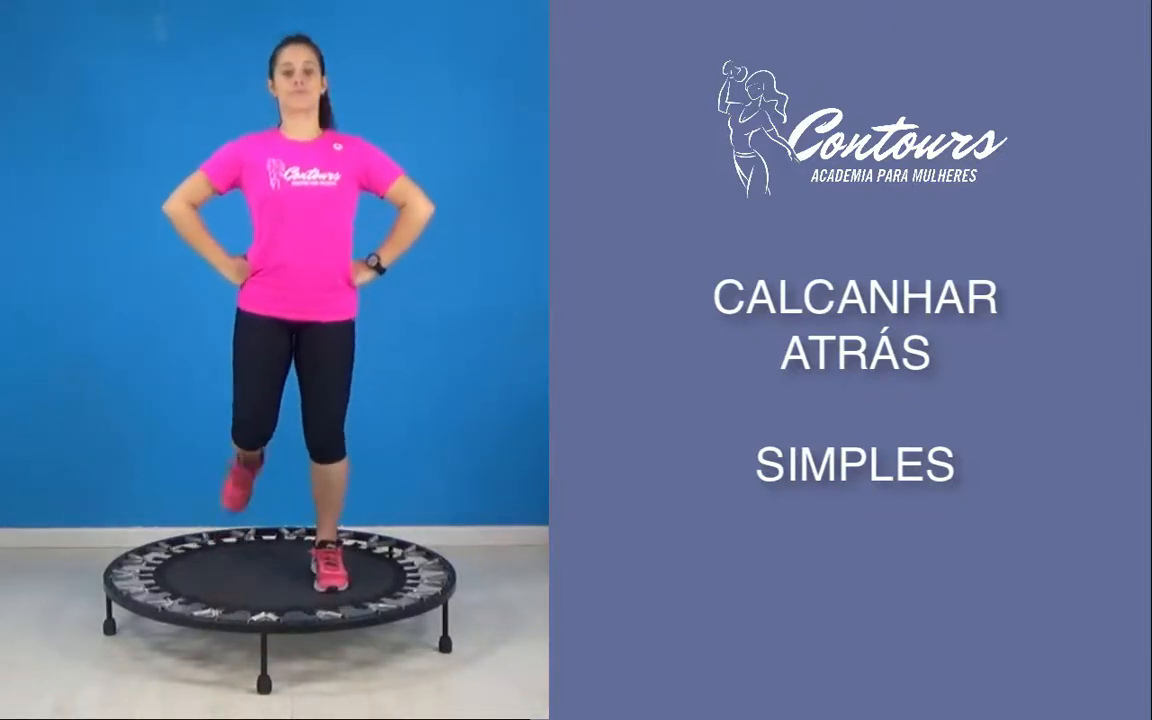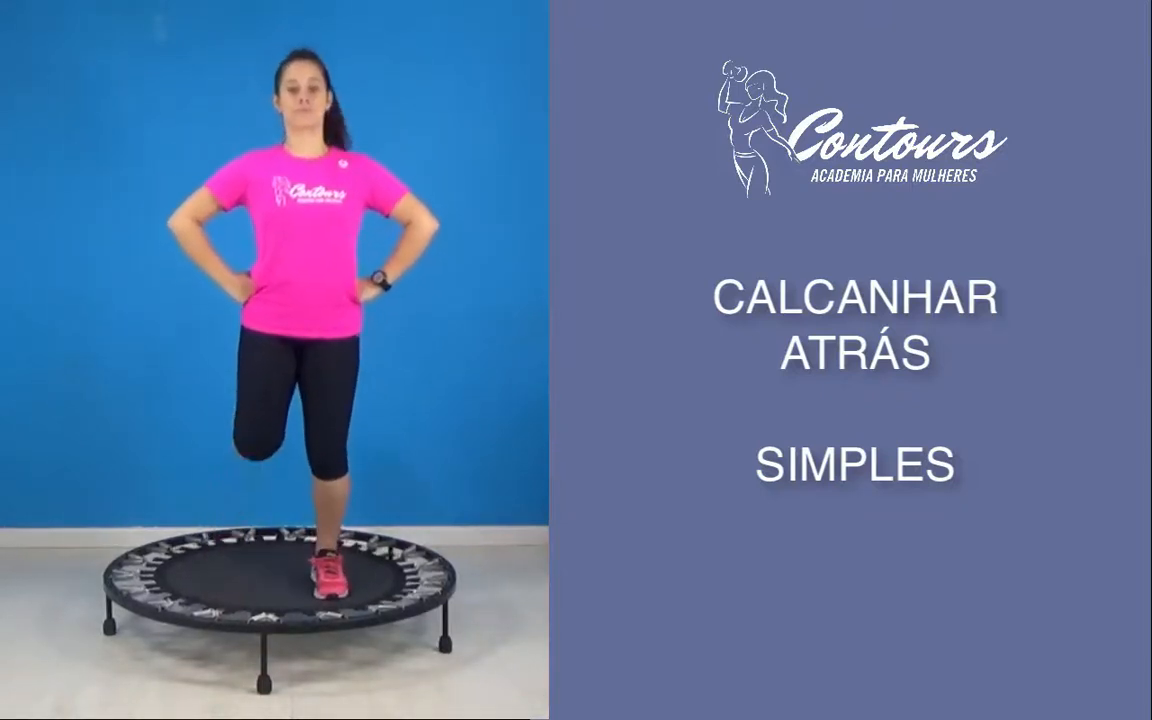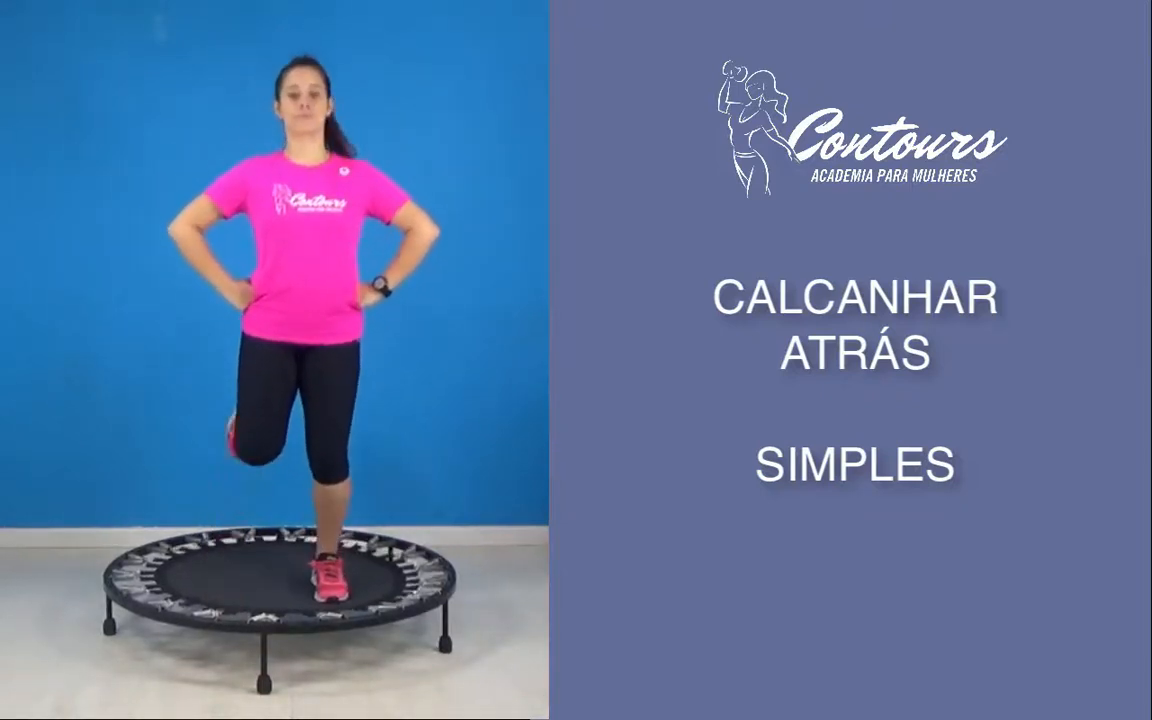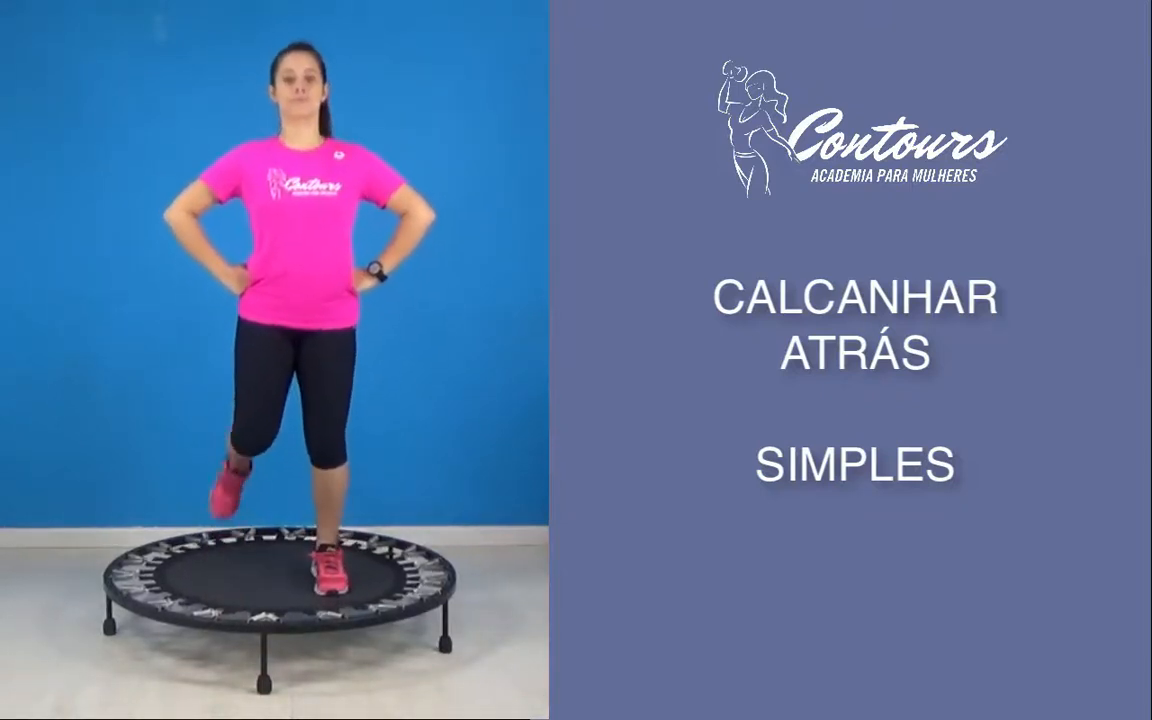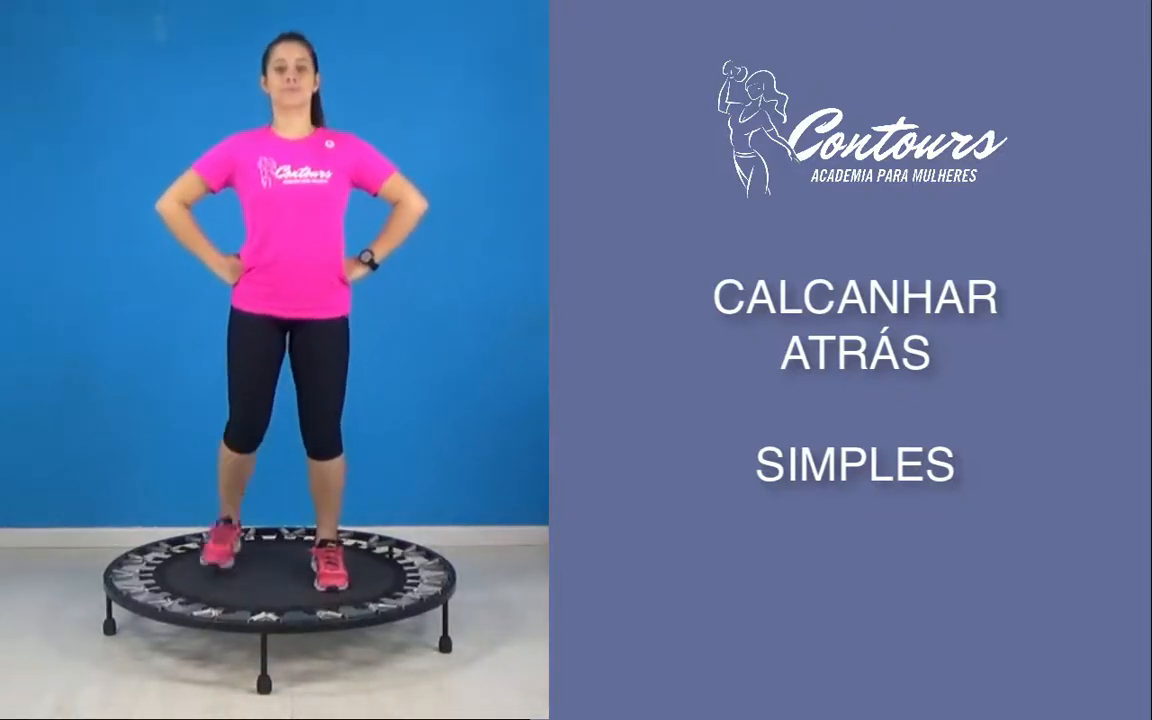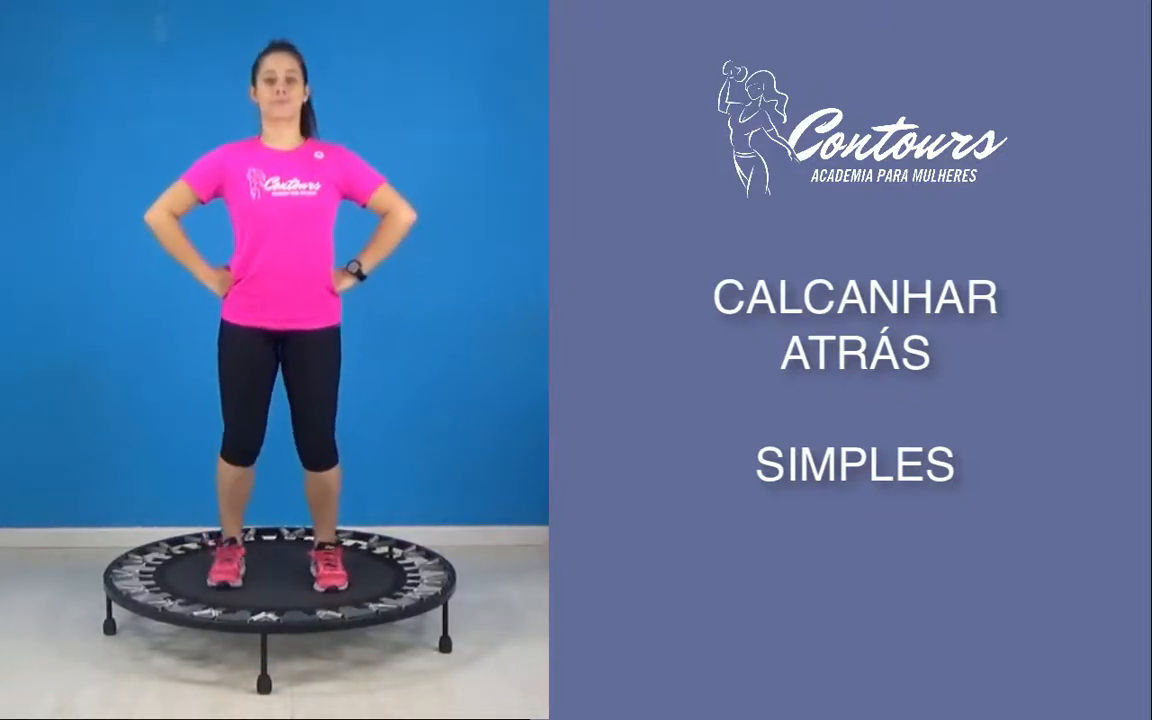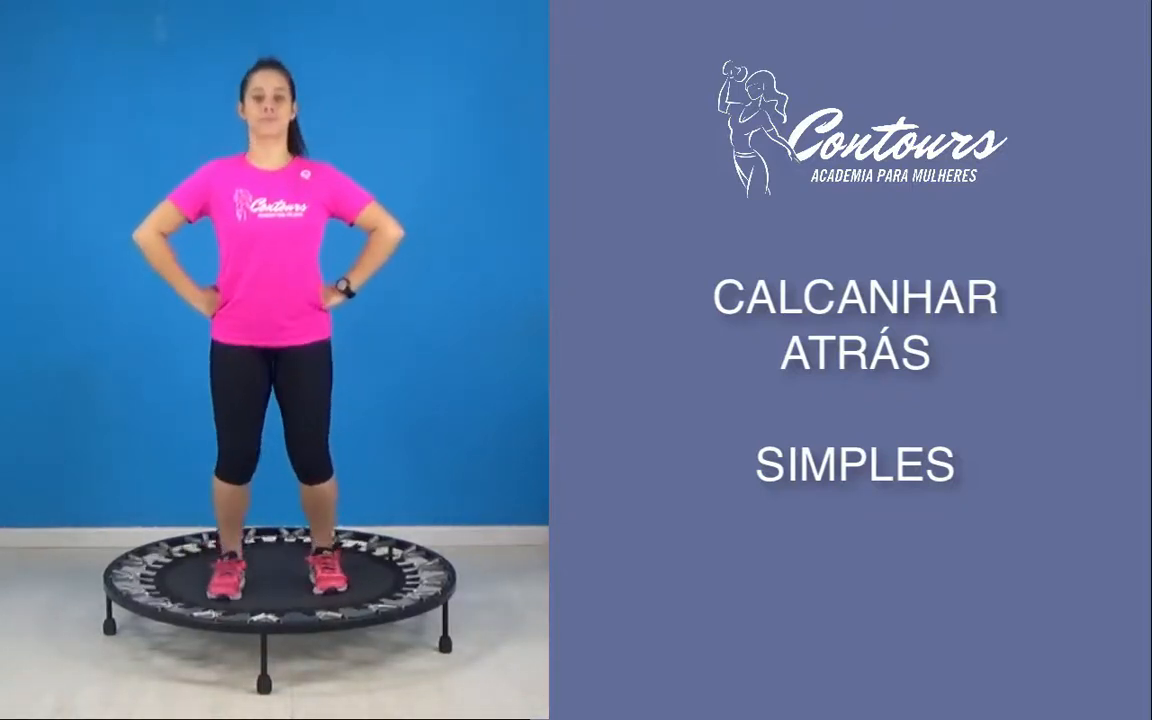
dt=0.1s
person 1, frame 1
left shoulder: (354, 153)
right shoulder: (247, 151)
left elbow: (419, 207)
right elbow: (178, 205)
left wrist: (374, 265)
right wrist: (225, 265)
left hip: (331, 316)
right hip: (262, 313)
left knee: (326, 436)
right knee: (251, 430)
left ankle: (328, 547)
right ankle: (246, 464)
person 1, frame 2
left shoulder: (359, 170)
right shoulder: (252, 167)
left elbow: (423, 224)
right elbow: (183, 221)
left wrist: (380, 281)
right wrist: (229, 281)
left hip: (335, 333)
right hip: (266, 329)
left knee: (328, 452)
right knee: (255, 442)
left ankle: (328, 555)
right ankle: (254, 423)
person 1, frame 3
left shoulder: (359, 177)
right shoulder: (252, 174)
left elbow: (424, 231)
right elbow: (183, 228)
left wrist: (379, 287)
right wrist: (229, 287)
left hip: (336, 339)
right hip: (267, 335)
left knee: (329, 458)
right knee: (259, 446)
left ankle: (328, 558)
right ankle: (247, 419)
person 1, frame 4
left shoulder: (354, 161)
right shoulder: (247, 160)
left elbow: (420, 214)
right elbow: (178, 213)
left wrist: (375, 273)
right wrist: (226, 273)
left hip: (332, 324)
right hip: (263, 320)
left knee: (327, 444)
right knee: (253, 434)
left ankle: (328, 551)
right ankle: (236, 468)
person 1, frame 5
left shoulder: (346, 150)
right shoulder: (239, 149)
left elbow: (412, 203)
right elbow: (171, 205)
left wrist: (367, 261)
right wrist: (219, 264)
left hip: (324, 314)
right hip: (255, 311)
left knee: (323, 433)
right knee: (246, 426)
left ankle: (327, 546)
right ankle: (226, 524)
person 1, frame 6
left shoulder: (335, 161)
right shoulder: (229, 160)
left elbow: (401, 214)
right elbow: (160, 215)
left wrist: (355, 271)
right wrist: (209, 276)
left hip: (315, 325)
right hip: (245, 323)
left knee: (317, 443)
right knee: (241, 440)
left ankle: (326, 548)
right ankle: (230, 545)
person 1, frame 7
left shoulder: (322, 180)
right shoulder: (214, 177)
left elbow: (389, 232)
right elbow: (149, 235)
left wrist: (343, 288)
right wrist: (197, 295)
left hip: (306, 341)
right hip: (235, 342)
left knee: (311, 457)
right knee: (236, 458)
left ankle: (324, 553)
right ankle: (229, 556)
